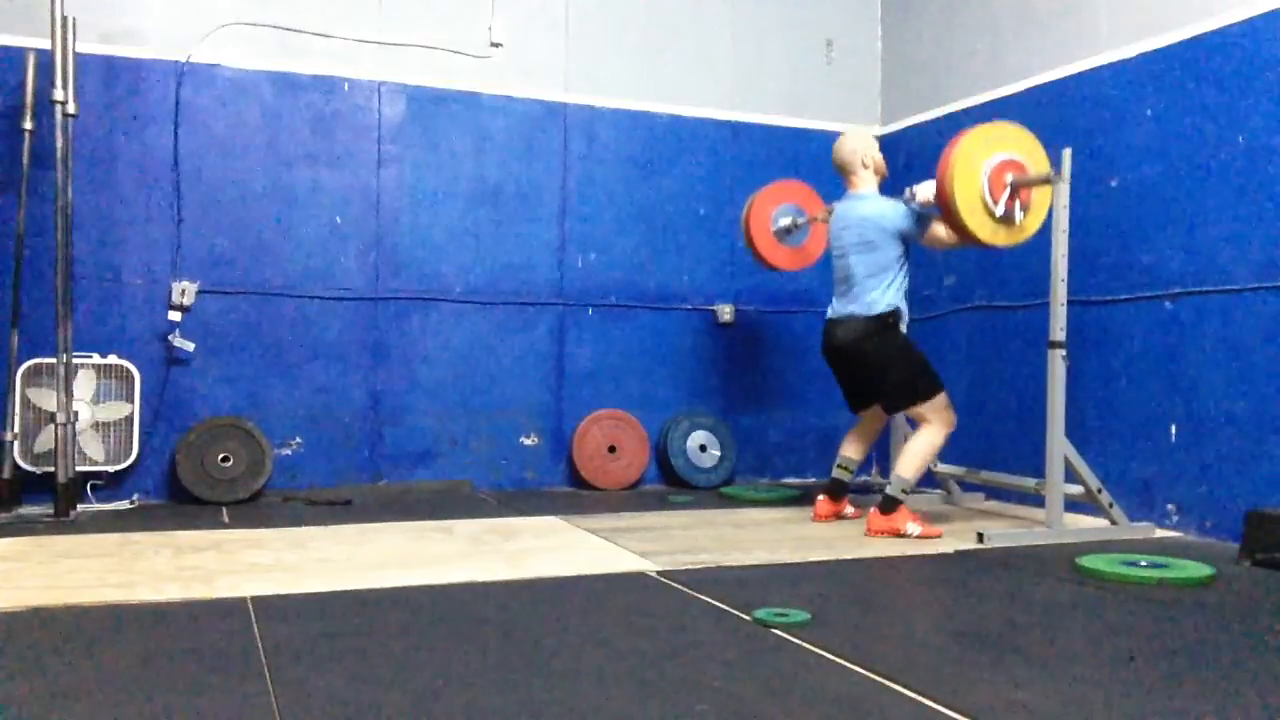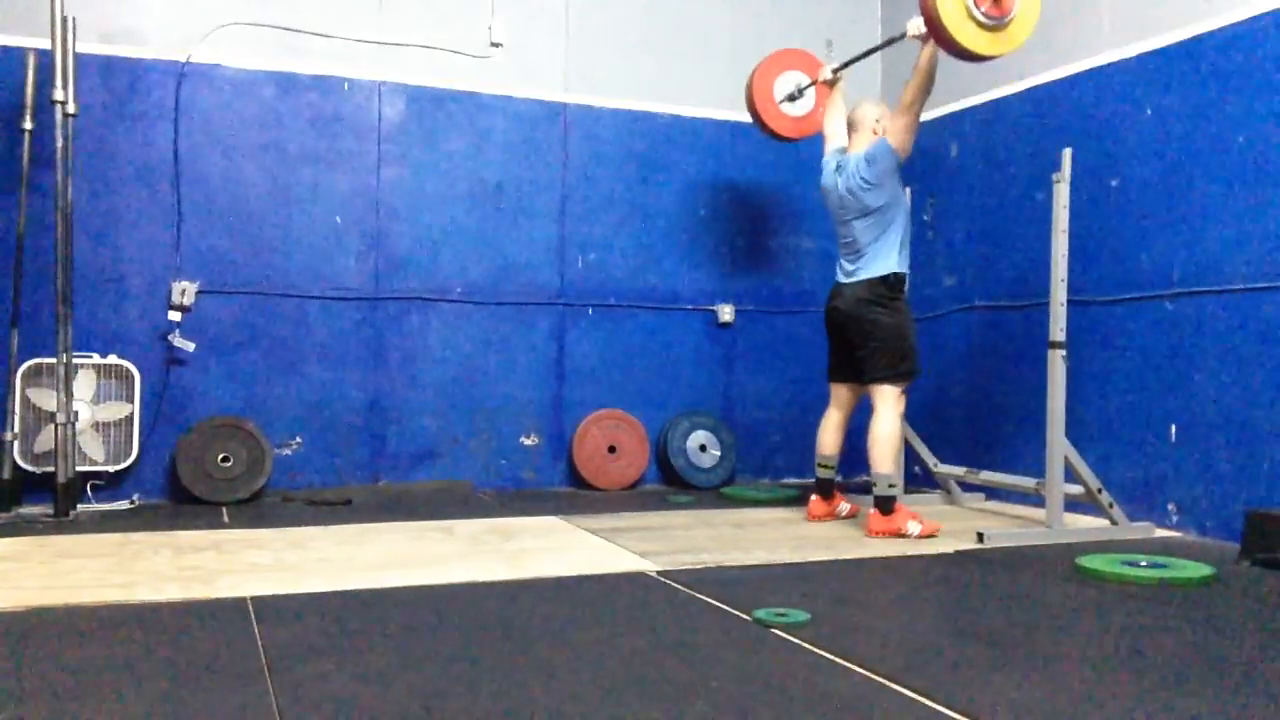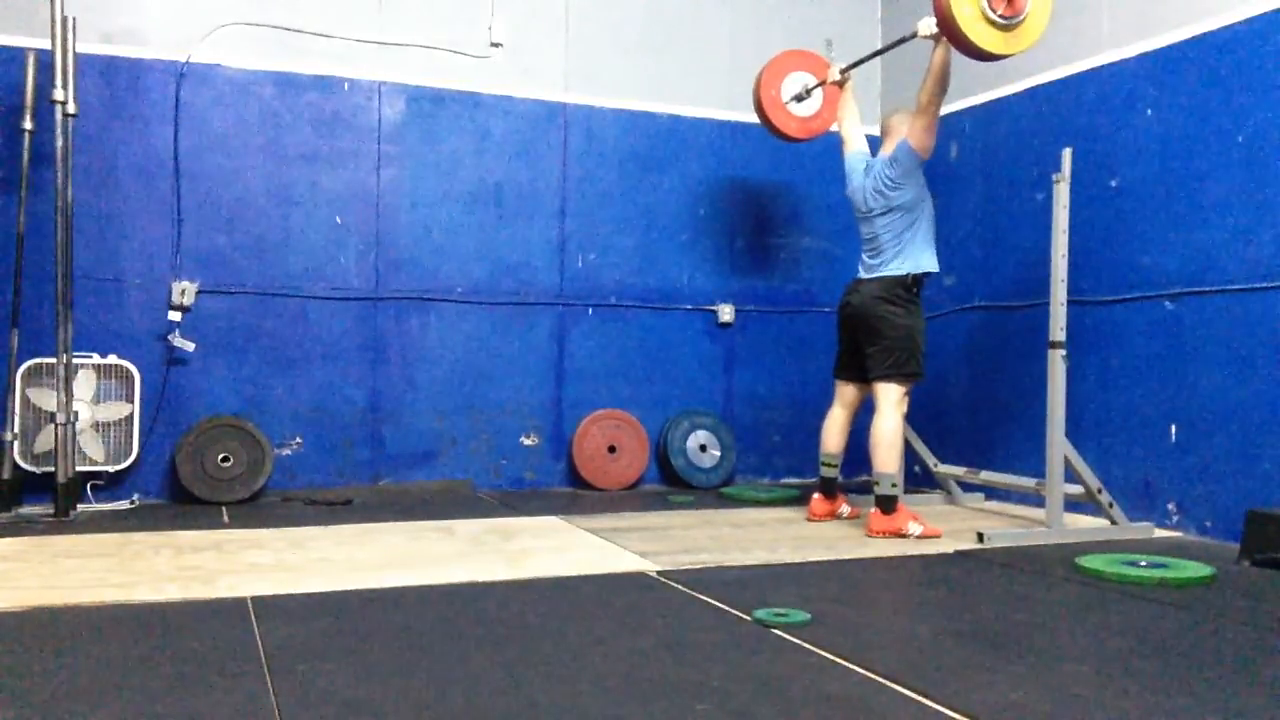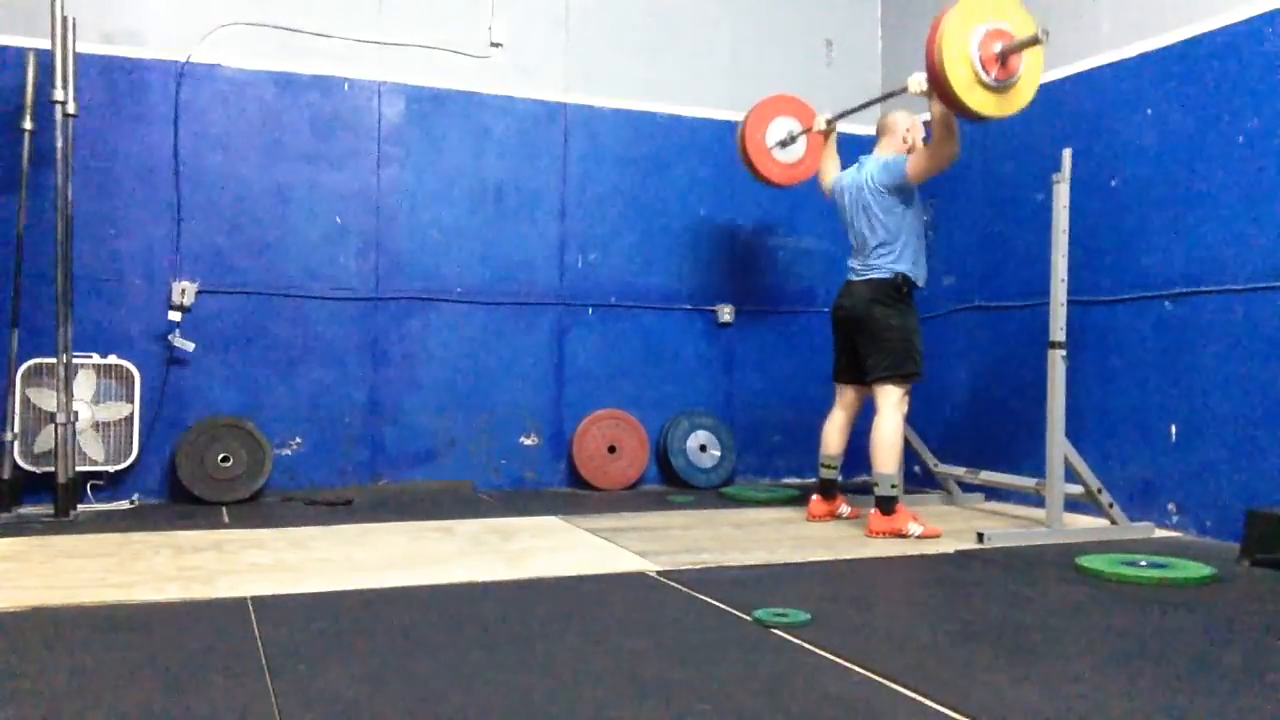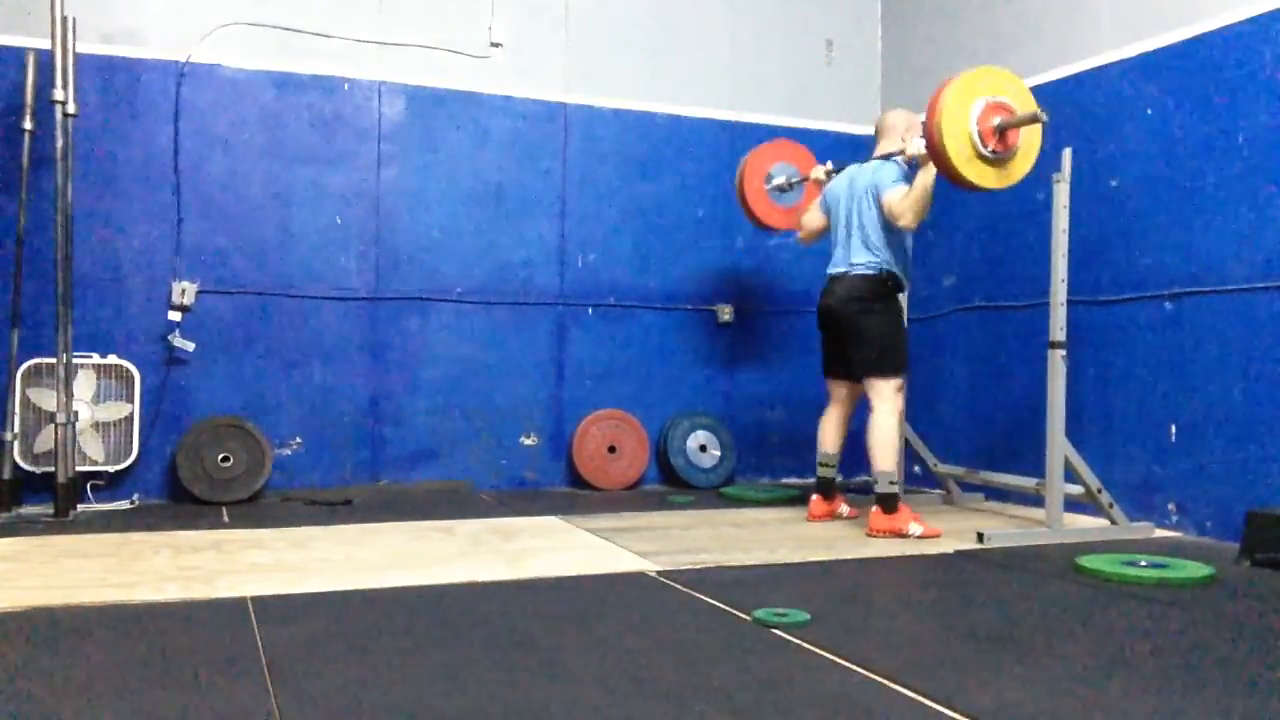
dt=1s
person 1, frame 1
left shoulder: (840, 214)
right shoulder: (891, 211)
right elbow: (953, 238)
left hip: (838, 332)
right hip: (873, 331)
left knee: (873, 417)
right knee: (939, 418)
left ankle: (831, 498)
right ankle: (889, 511)
person 1, frame 2
left shoulder: (832, 167)
right shoulder: (875, 163)
left elbow: (834, 124)
right elbow: (912, 103)
left wrist: (833, 86)
right wrist: (930, 42)
left hip: (843, 298)
right hip: (877, 298)
left knee: (840, 403)
right knee: (889, 402)
left ankle: (824, 498)
right ankle: (886, 513)
person 1, frame 3
left shoulder: (859, 170)
right shoulder: (902, 166)
left elbow: (849, 127)
right elbow: (929, 104)
left wrist: (841, 86)
right wrist: (943, 42)
left hip: (860, 295)
right hip: (892, 297)
left knee: (846, 399)
right knee: (891, 401)
left ankle: (826, 496)
right ankle: (887, 512)
person 1, frame 4
left shoulder: (851, 178)
right shoulder: (890, 171)
left elbow: (827, 179)
right elbow: (944, 151)
left wrist: (827, 137)
right wrist: (937, 97)
left hip: (851, 297)
right hip: (885, 297)
left knee: (845, 403)
right knee: (892, 403)
left ankle: (825, 497)
right ankle: (887, 513)
person 1, frame 5
left shoulder: (844, 178)
right shoulder: (890, 172)
left elbow: (806, 231)
right elbow: (906, 216)
left wrist: (819, 186)
right wrist: (928, 165)
left hip: (835, 294)
right hip: (870, 294)
left knee: (840, 400)
right knee: (887, 400)
left ankle: (824, 496)
right ankle: (888, 511)
